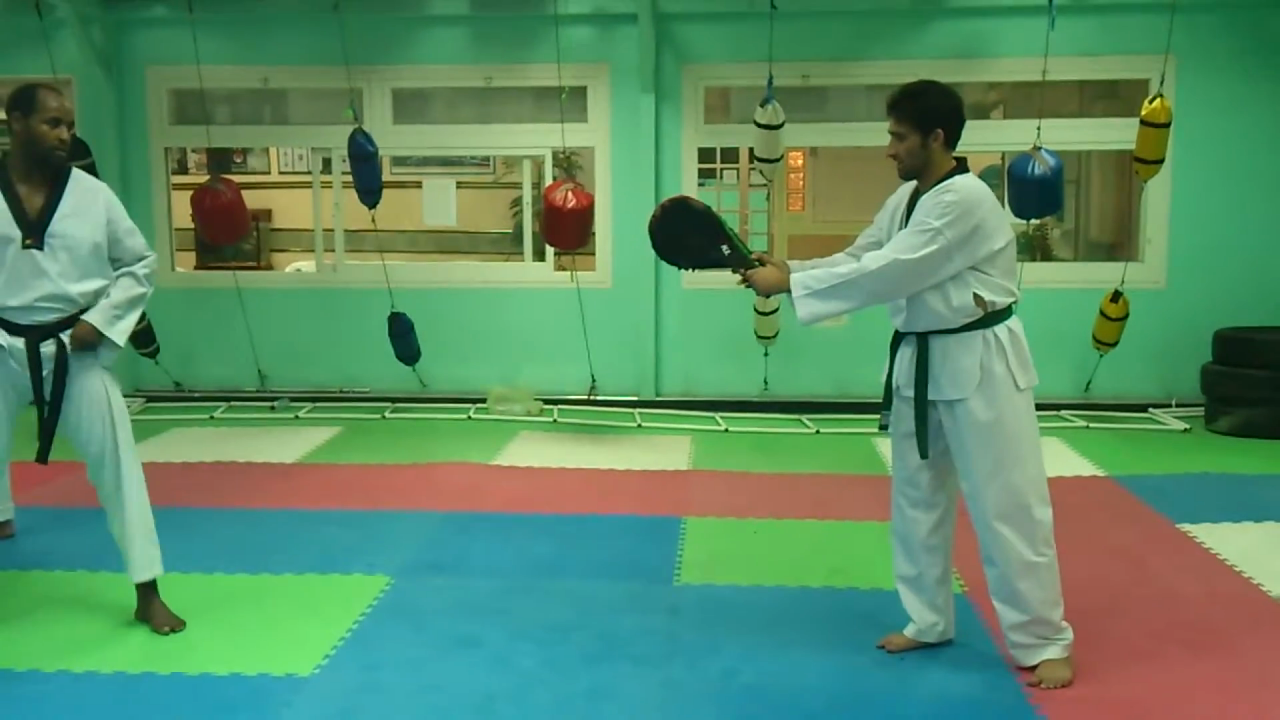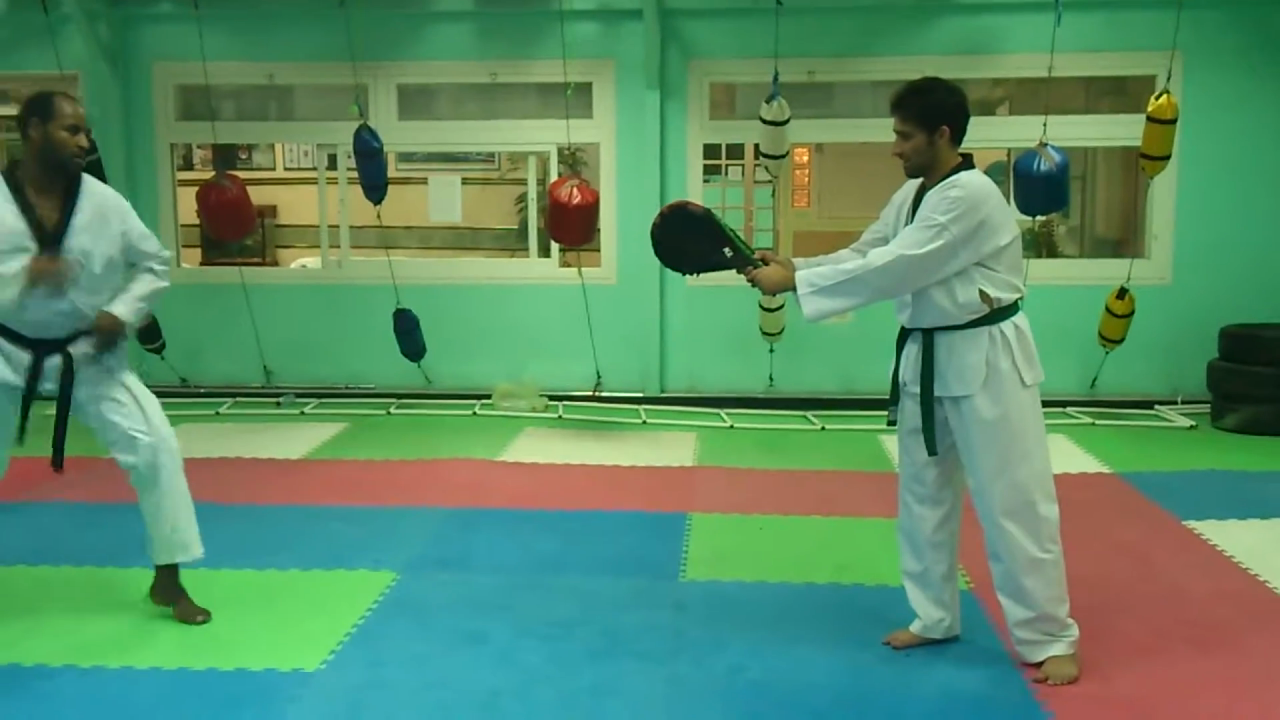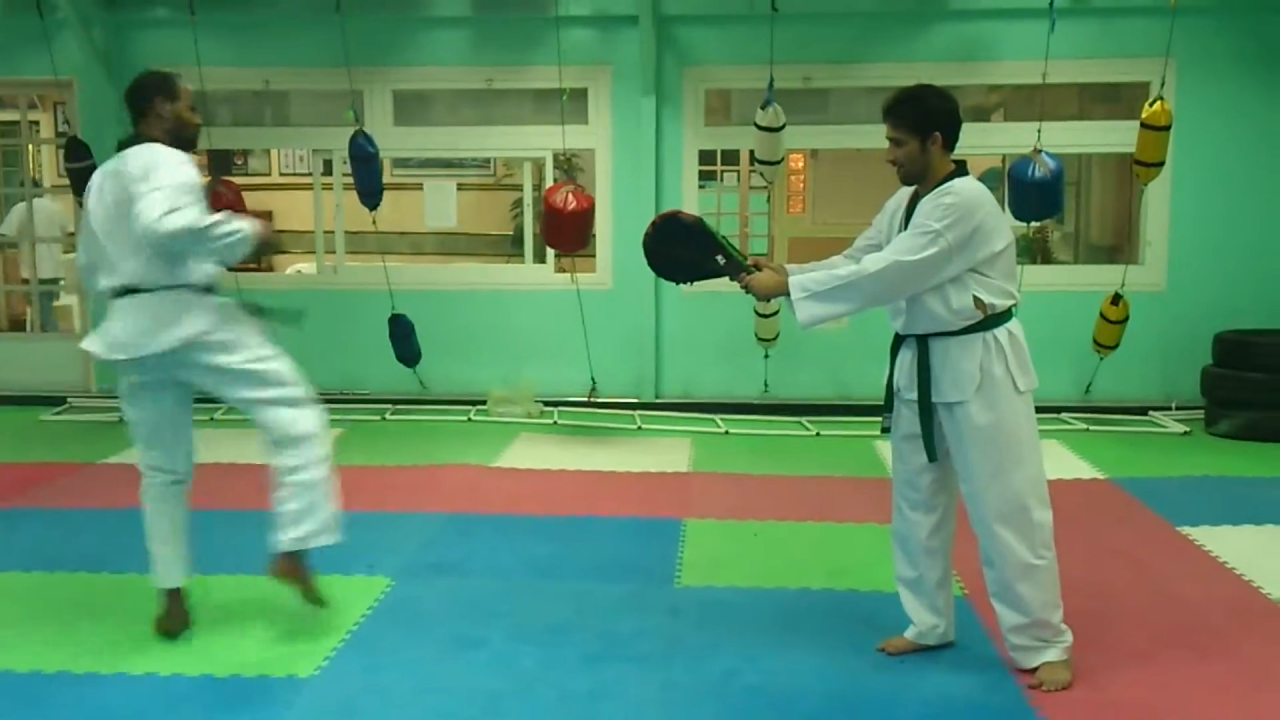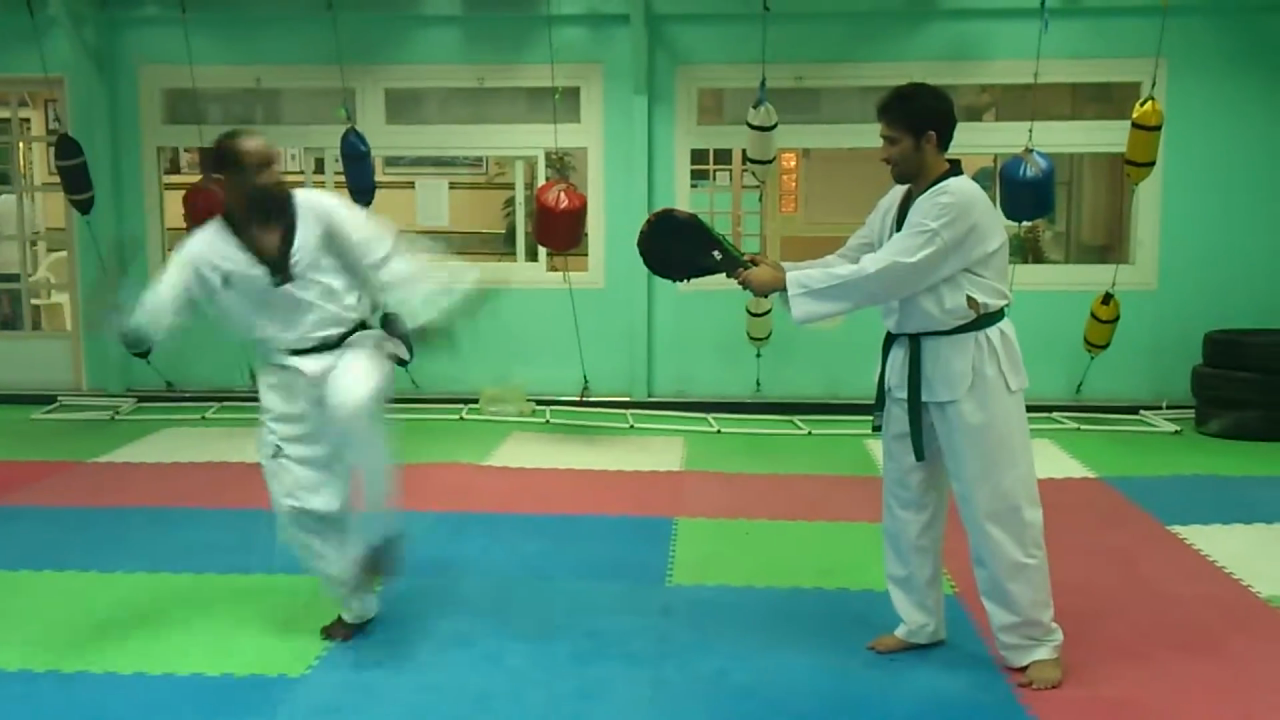
dt=0.4s
person 1, frame 1
left shoulder: (967, 200)
right shoulder: (907, 199)
left elbow: (888, 272)
right elbow: (859, 257)
left wrist: (789, 285)
right wrist: (788, 268)
left hip: (979, 365)
right hip: (920, 363)
left knee: (1006, 505)
right knee: (917, 497)
left ankle: (1045, 641)
right ankle: (928, 620)
person 1, frame 2
left shoulder: (972, 196)
right shoulder: (912, 196)
left elbow: (893, 269)
right elbow: (863, 255)
left wrist: (795, 283)
right wrist: (792, 265)
left hip: (985, 361)
right hip: (927, 359)
left knee: (1012, 502)
right knee: (924, 494)
left ankle: (1050, 638)
right ankle: (934, 618)
person 1, frame 3
left shoulder: (965, 202)
right shoulder: (905, 202)
left elbow: (884, 275)
right elbow: (858, 259)
left wrist: (787, 288)
right wrist: (786, 271)
left hip: (980, 367)
right hip: (921, 364)
left knee: (1007, 507)
right knee: (917, 501)
left ankle: (1044, 643)
right ankle: (929, 623)
person 1, frame 4
left shoulder: (959, 202)
right shoulder: (898, 201)
left elbow: (882, 276)
right elbow: (849, 262)
left wrist: (784, 283)
right wrist: (777, 271)
left hip: (971, 366)
right hip: (912, 363)
left knee: (998, 507)
right knee: (908, 500)
left ankle: (1034, 642)
right ankle: (919, 622)
person 2, frame 1
left shoulder: (93, 195)
left elbow: (139, 264)
left wrist: (101, 320)
left hip: (73, 349)
left knee: (114, 463)
left ankle: (147, 593)
person 2, frame 2
left shoulder: (104, 203)
left elbow: (153, 262)
left wrist: (121, 312)
left hip: (86, 354)
left knee: (154, 447)
left ankle: (167, 579)
person 2, frame 3
left shoulder: (102, 179)
right shoulder: (162, 163)
left elbow: (92, 269)
right elbow: (167, 228)
right wrist: (244, 232)
left hip: (133, 332)
right hip: (191, 322)
left knee: (163, 469)
right knee: (298, 420)
left ankle: (173, 598)
right ankle: (293, 551)
person 2, frame 4
left shoulder: (318, 208)
right shoulder: (205, 251)
left elbow: (382, 259)
right elbow: (155, 318)
left wrist: (417, 317)
right wrist: (139, 326)
left hip: (352, 352)
right hip: (289, 377)
left knee: (351, 404)
right knee: (302, 502)
left ankle: (376, 535)
right ankle: (359, 602)
